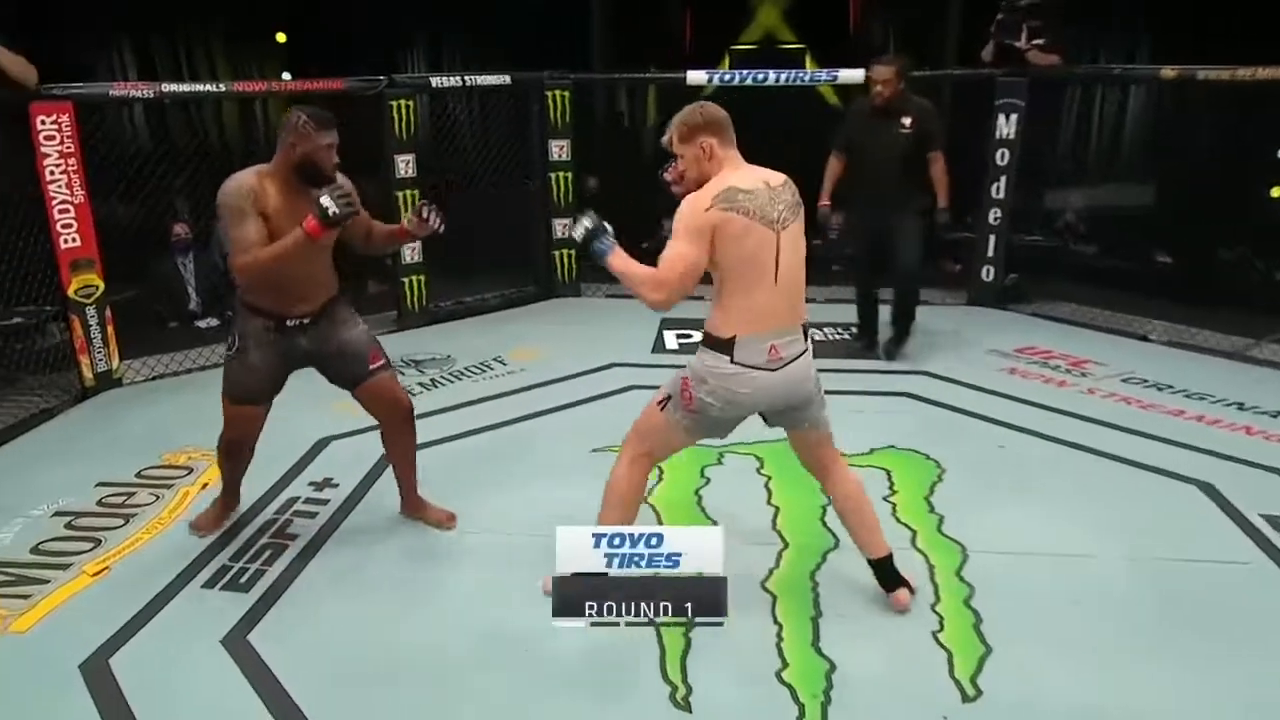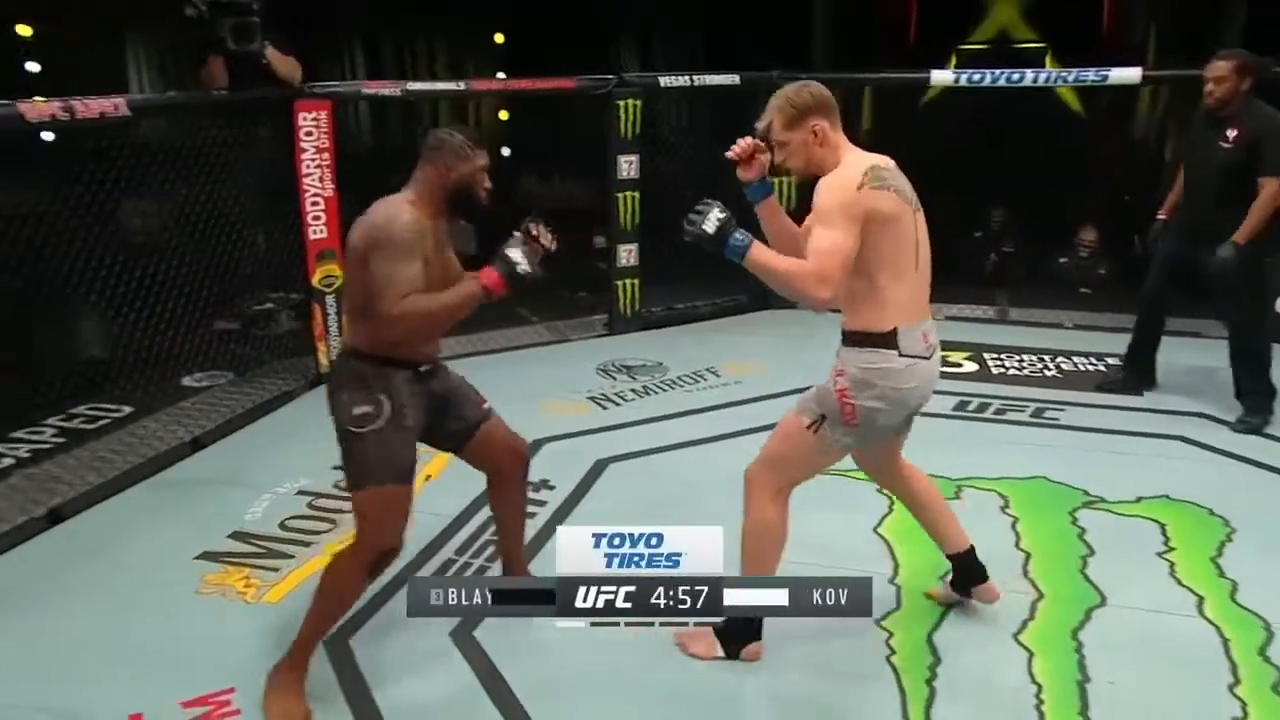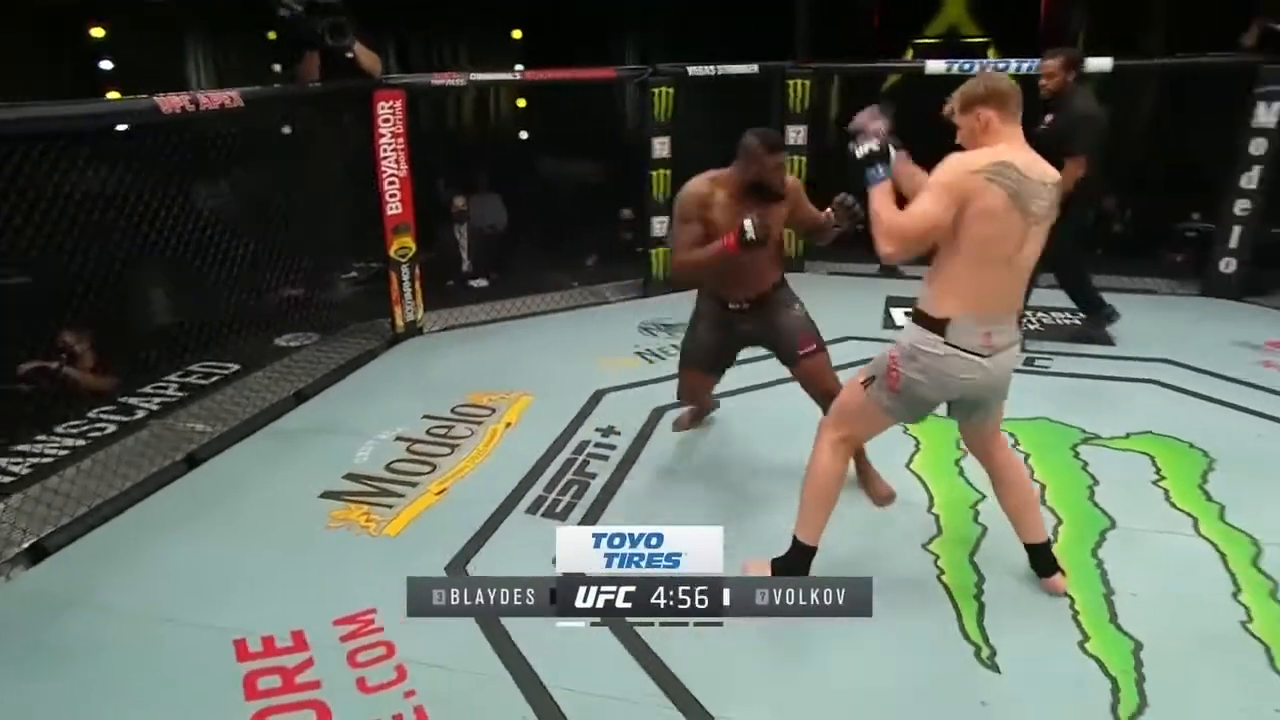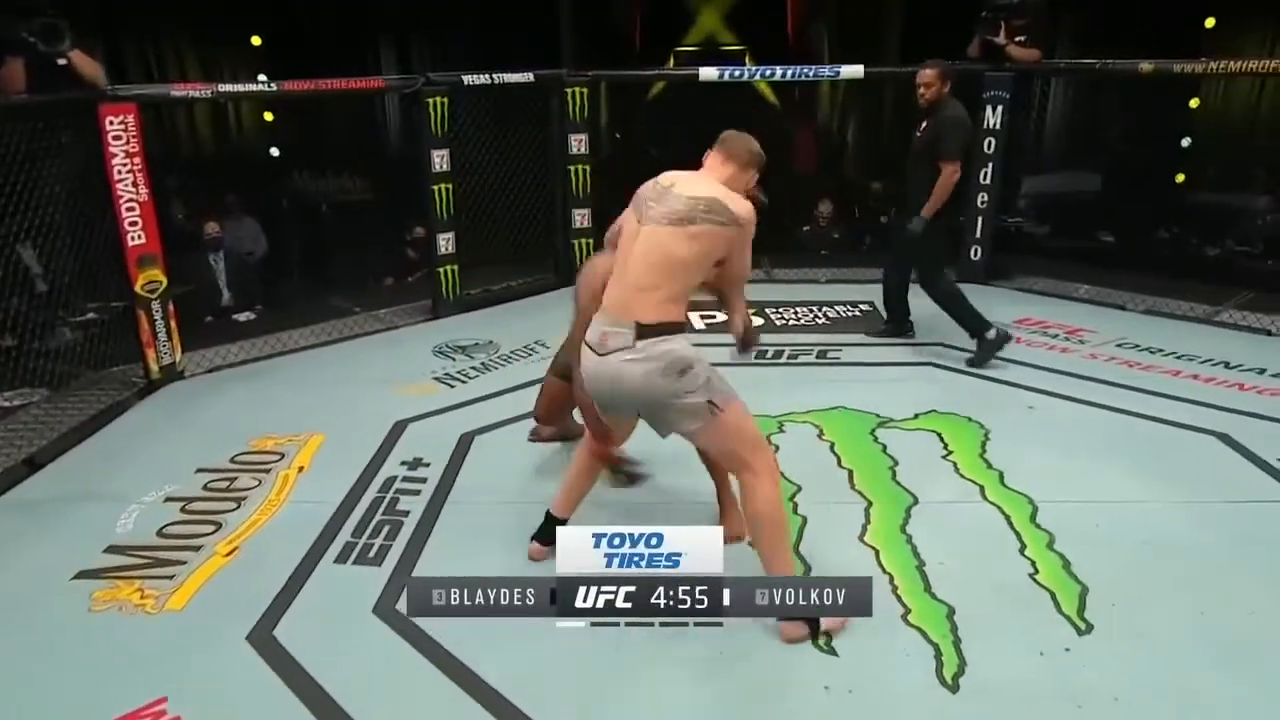
dt=1s
person 1, frame 1
left shoulder: (704, 204)
right shoulder: (785, 186)
left elbow: (660, 292)
left wrist: (603, 245)
left hip: (731, 367)
right hip: (793, 360)
left knee: (636, 451)
right knee: (827, 462)
right ankle: (892, 580)
person 1, frame 2
left shoulder: (842, 186)
right shoulder: (878, 169)
left elbow: (818, 288)
right elbow: (800, 252)
left wrist: (734, 243)
right wrist: (757, 188)
left hip: (878, 366)
right hip: (913, 356)
left knee: (764, 479)
right knee: (886, 464)
left ankle: (741, 629)
right ankle: (971, 576)
person 1, frame 3
left shoulder: (968, 169)
right shoulder: (1048, 181)
left elbow: (896, 246)
left wrist: (875, 169)
right wrist: (892, 162)
left hip: (938, 348)
right hip: (999, 350)
left knee: (836, 434)
right knee: (992, 449)
left ankle: (793, 567)
right ankle: (1046, 564)
person 1, frame 4
left shoulder: (656, 186)
right shoulder: (736, 216)
left elbow: (617, 242)
right elbow: (731, 292)
right wrist: (742, 328)
left hip: (599, 352)
right hip: (656, 357)
left knee: (605, 438)
right knee: (758, 466)
left ankle: (547, 534)
right ankle: (797, 608)
person 2, frame 1
left shoulder: (334, 185)
right shoulder: (243, 191)
left elbow: (369, 239)
right elbow: (246, 271)
left wrist: (410, 228)
right wrist: (315, 225)
left hip: (329, 318)
right hip: (264, 328)
left knee: (396, 406)
right knee: (237, 438)
left ankle: (412, 500)
right ankle: (228, 499)
person 2, frame 2
left shoulder: (434, 221)
right shoulder: (398, 223)
left elbow: (453, 293)
right elbow: (400, 321)
left wrist: (515, 264)
right wrist: (493, 279)
left hip: (426, 375)
right hip: (373, 384)
left knee: (512, 458)
right knee: (379, 545)
left ankle: (514, 572)
right ankle: (289, 670)
person 2, frame 3
left shoulder: (787, 189)
right shoulder: (698, 194)
left elbow: (817, 232)
right elbow: (680, 268)
left wrist: (837, 219)
right wrist: (735, 241)
left hip: (774, 305)
right hip: (717, 310)
left knee: (829, 392)
right knee: (690, 392)
left ankle: (863, 468)
right ankle: (703, 407)
person 2, frame 4
right shoulder: (596, 287)
right elbow: (580, 377)
right wrist: (608, 452)
right knee: (547, 411)
left ankle: (728, 503)
right ankle: (566, 426)
person 3, frame 1
left shoulder: (921, 112)
right shoulder: (857, 112)
left elbow: (935, 159)
right elbow: (838, 157)
left wrist: (942, 204)
right wrist: (825, 200)
left hip: (907, 209)
right hip: (862, 208)
left knee: (908, 268)
right knee: (863, 273)
left ankle: (899, 331)
right ankle: (867, 335)
person 3, frame 2
right shoulder: (1204, 117)
left wrist: (1237, 243)
right wrist: (1165, 214)
left hip: (1234, 240)
right hip: (1185, 229)
left knee: (1245, 320)
right knee: (1152, 296)
right ankle: (1137, 372)
person 3, frame 3
left shoulder: (1080, 111)
right shoulder: (1063, 103)
left elbow: (1075, 168)
left hip: (1065, 204)
right hip: (1061, 202)
right knee: (1066, 261)
right ankle: (1098, 311)
person 3, frame 4
left shoulder: (950, 119)
right shoulder: (937, 114)
left elbow: (951, 173)
left wrist: (924, 216)
left hip: (933, 212)
right hip: (919, 208)
left knee: (931, 276)
right knee: (897, 265)
left ankle: (987, 335)
right ankle: (898, 322)
